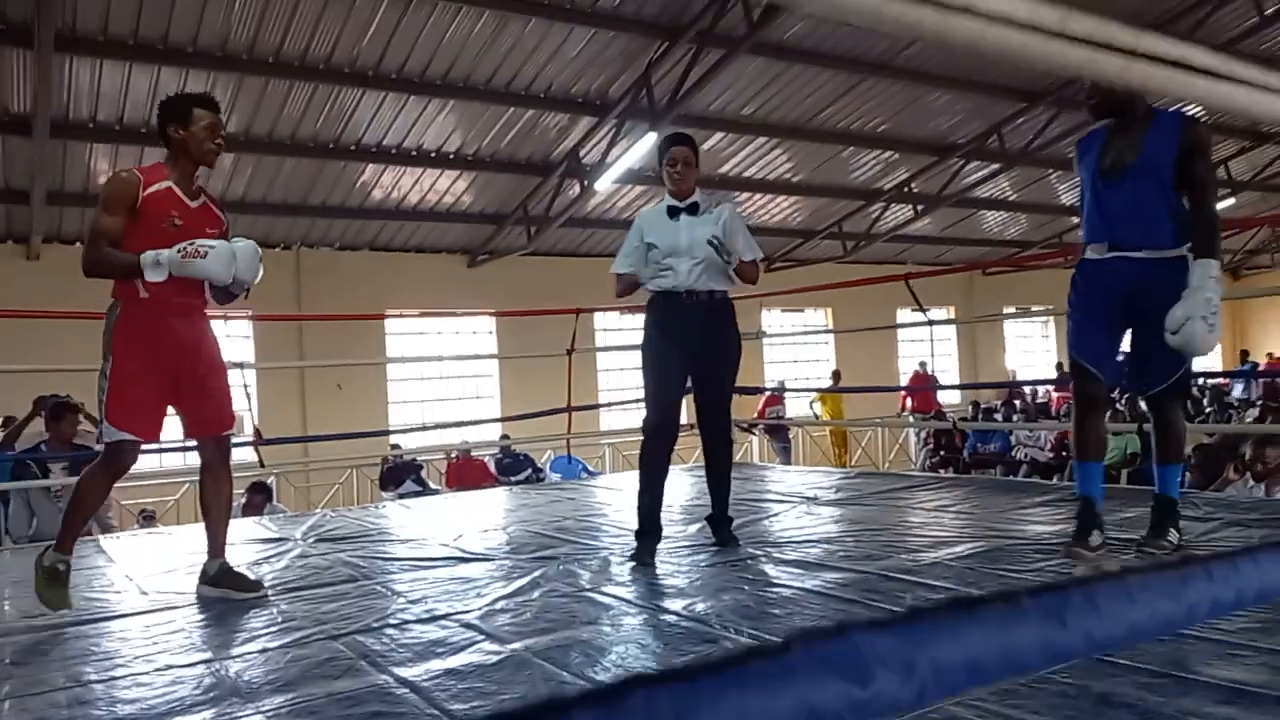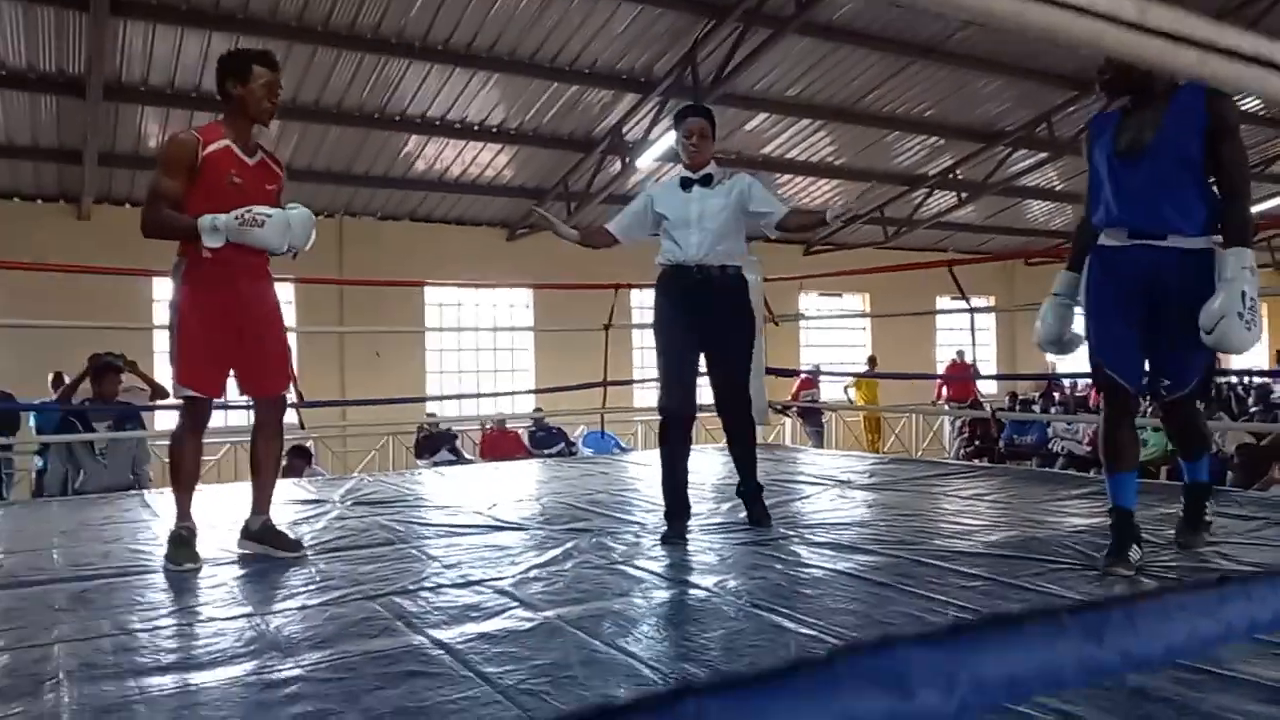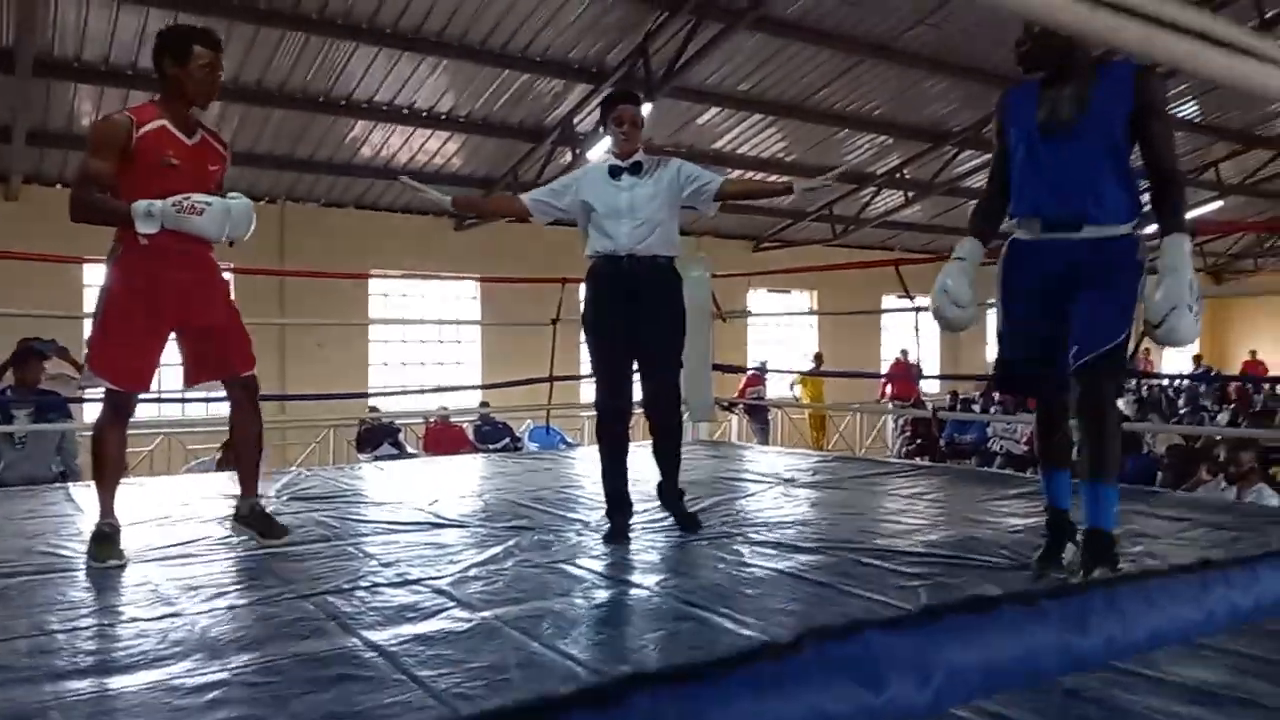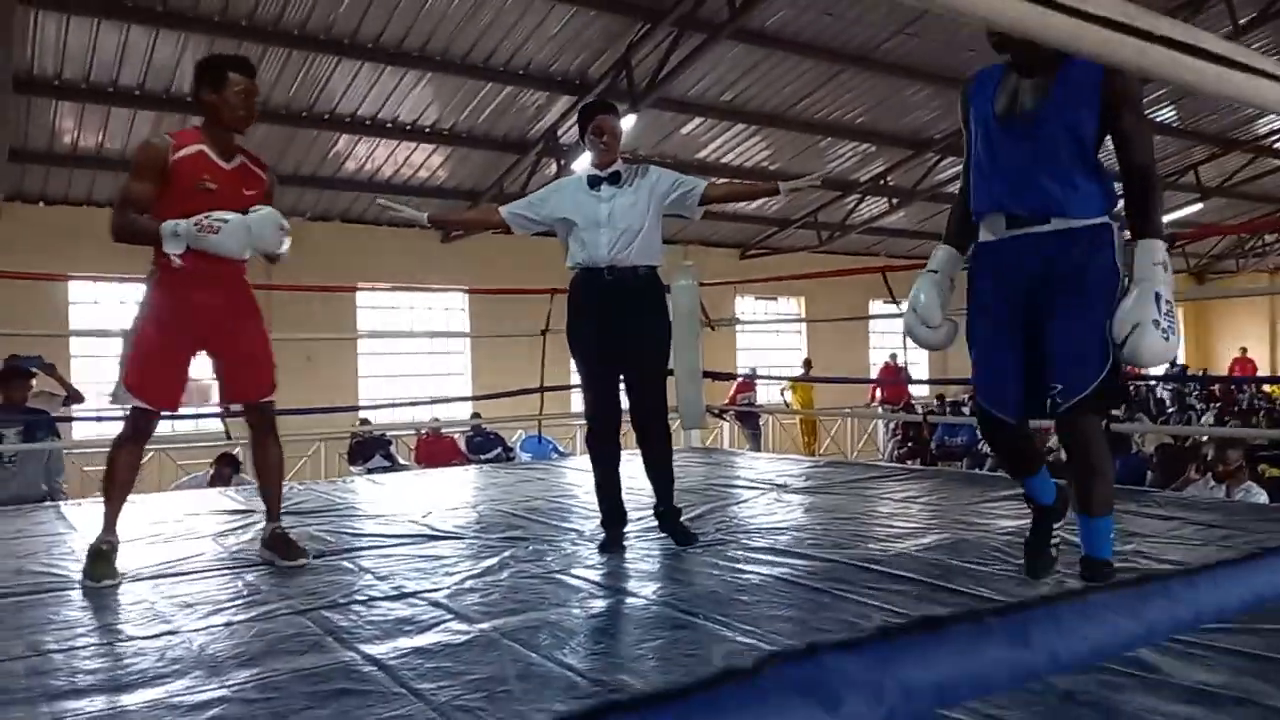
dt=0.3s
person 1, frame 1
left shoulder: (213, 212)
right shoulder: (131, 187)
right elbow: (94, 259)
left wrist: (239, 278)
right wrist: (156, 260)
left hip: (192, 330)
right hip: (139, 326)
left knee: (218, 446)
right knee: (120, 452)
left ankle: (215, 567)
right ankle: (57, 558)
person 1, frame 2
left shoulder: (272, 167)
right shoulder: (190, 146)
right elbow: (153, 220)
left wrist: (292, 237)
right wrist: (218, 224)
left hip: (257, 289)
right hip: (204, 287)
left knee: (272, 405)
right knee: (196, 408)
left ankle: (259, 523)
right ankle: (182, 526)
person 1, frame 3
left shoulder: (215, 148)
right shoulder: (123, 128)
right elbow: (81, 204)
left wrist: (234, 222)
right wrist: (151, 210)
left hip: (201, 277)
right hip: (138, 275)
left knee: (244, 389)
right knee: (119, 400)
left ankle: (250, 505)
right ankle: (106, 523)
person 1, frame 4
left shoulder: (258, 173)
right shoulder: (163, 152)
left elbow: (262, 237)
right elbow: (122, 225)
left wrist: (275, 239)
right wrist: (181, 230)
left hip: (234, 299)
right hip: (175, 295)
left knee: (262, 413)
right knee: (141, 419)
left ankle: (273, 529)
right ankle: (106, 539)
person 2, frame 1
left shoulder: (1182, 133)
right shoulder: (1088, 145)
left elbow: (1204, 210)
left wrist: (1204, 282)
right wrist: (1077, 285)
left hip: (1161, 272)
right hip: (1099, 275)
left knee: (1163, 397)
right knee: (1088, 390)
left ankle: (1166, 509)
right ankle: (1088, 517)
person 2, frame 2
left shoulder: (1207, 107)
right shoulder: (1101, 129)
left elbow: (1236, 195)
left wrist: (1237, 272)
right wrist: (1065, 288)
left hip: (1184, 264)
right hip: (1114, 267)
left knee: (1176, 400)
right knee: (1117, 397)
left ankle: (1198, 490)
right ankle: (1123, 528)
person 2, frame 3
left shoulder: (1134, 86)
right shoulder: (1015, 103)
left elbow: (1165, 178)
right elbow: (998, 189)
left wrist: (1176, 262)
right wrist: (964, 258)
left hip: (1105, 253)
right hip: (1031, 256)
left knee: (1094, 394)
right knee: (1047, 400)
left ankle: (1101, 544)
right ankle: (1059, 523)
person 2, frame 4
left shoulder: (1103, 75)
right shoulder: (979, 90)
left elbow: (1140, 175)
left wrist: (1150, 271)
right wrist: (940, 267)
left hip: (1078, 253)
right hip: (998, 259)
left knee: (1079, 418)
right knee: (998, 423)
left ankle: (1098, 569)
right ankle: (1045, 505)
person 3, frame 1
left shoulder: (723, 214)
right shoulder: (647, 220)
left elbow: (751, 275)
right elbow: (623, 282)
left wrist: (731, 259)
right wrist: (633, 277)
left hip: (713, 318)
right hip: (667, 320)
left knee: (715, 422)
right knee: (660, 423)
left ankle: (720, 518)
right ankle: (648, 533)
person 3, frame 2
left shoulder: (739, 185)
right shoulder: (658, 192)
left elbow: (784, 220)
right elbow: (611, 235)
left wrist: (825, 217)
right wrist: (570, 232)
left hip: (727, 293)
right hip: (677, 295)
left knee: (734, 398)
right knee: (676, 402)
left ankle: (751, 491)
right ankle: (676, 514)
person 3, frame 3
left shoulder: (672, 172)
right shoulder: (584, 180)
left elbow: (729, 188)
right elbow: (519, 205)
left wrist: (793, 187)
right wrist: (452, 202)
left hip: (658, 284)
right hip: (608, 286)
left knee: (663, 393)
right knee: (612, 399)
left ankle: (671, 492)
right ankle: (618, 512)
person 3, frame 4
left shoulder: (652, 180)
right shoulder: (563, 191)
left elbow: (714, 191)
right elbow: (497, 217)
left wrist: (782, 187)
right wrist: (428, 219)
left hip: (641, 295)
right hip: (591, 298)
left knee: (650, 405)
right knee: (601, 411)
left ankle: (667, 510)
right ankle: (613, 521)
